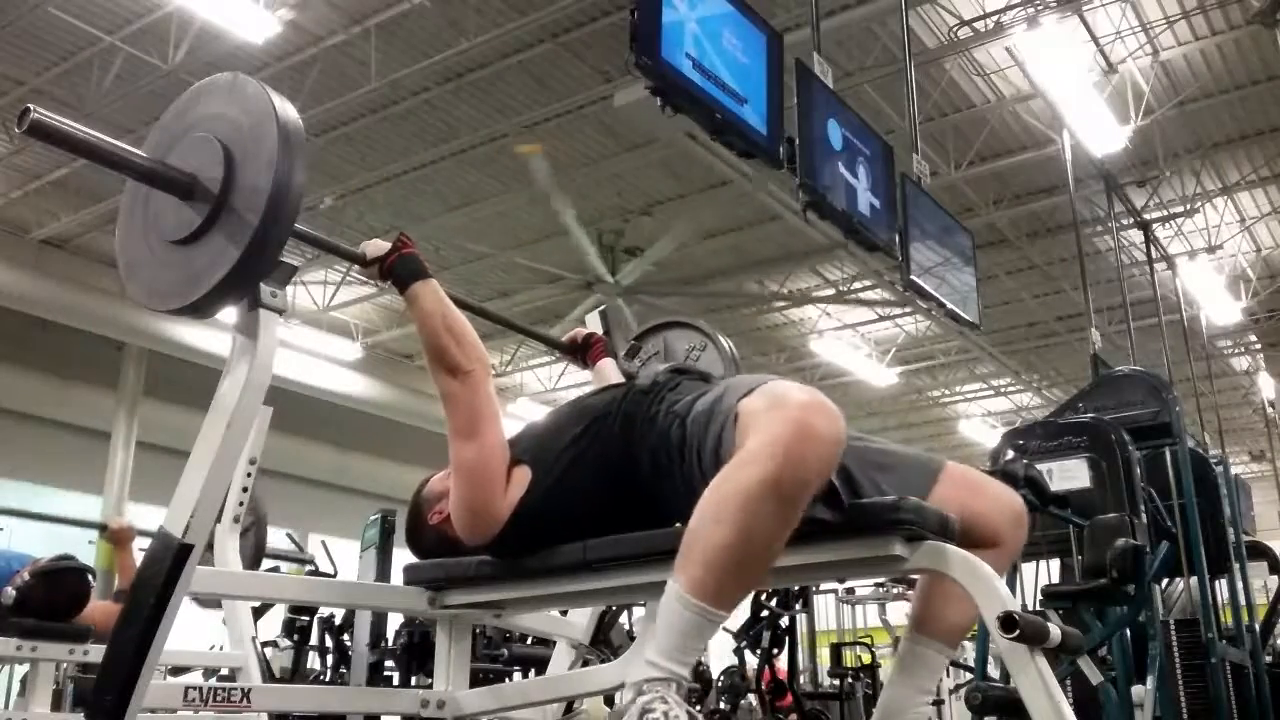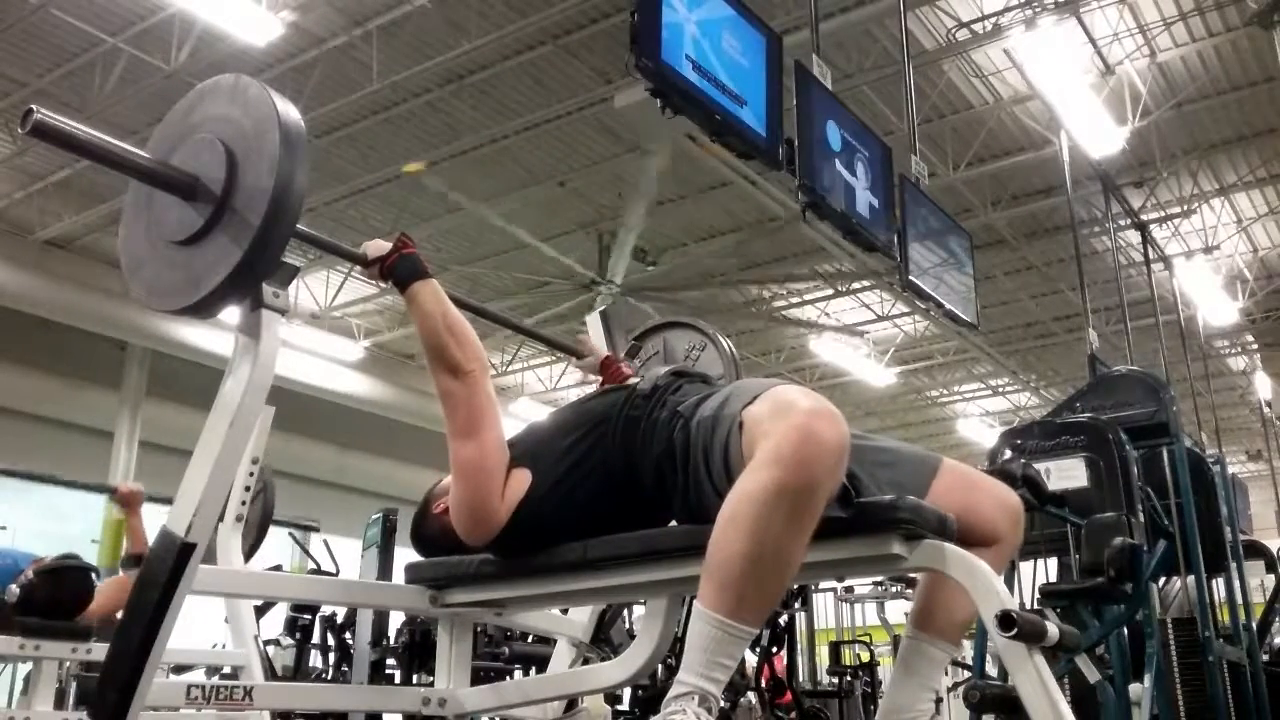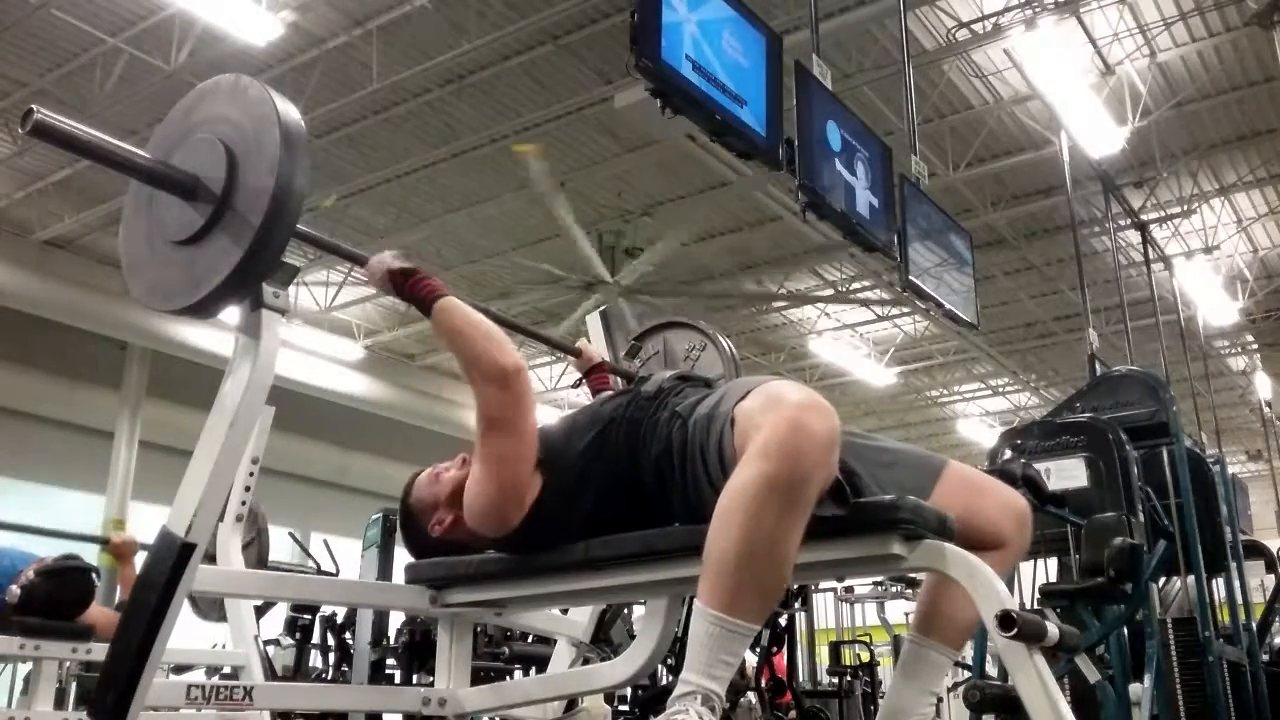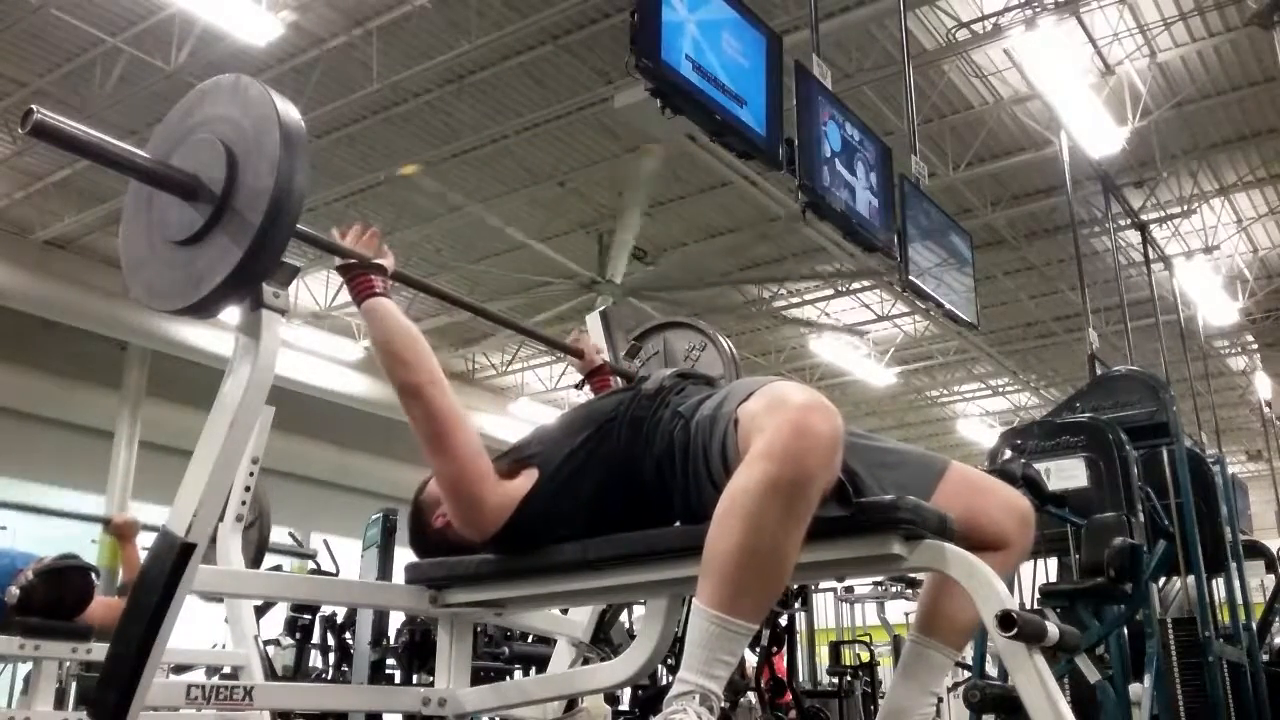
dt=0.7s
person 1, frame 1
left shoulder: (545, 479)
right shoulder: (488, 511)
left elbow: (617, 408)
right elbow: (465, 370)
left wrist: (597, 353)
right wrist: (407, 271)
left knee: (999, 519)
person 1, frame 2
left shoulder: (542, 480)
right shoulder: (489, 512)
left elbow: (626, 422)
right elbow: (462, 367)
left wrist: (609, 372)
right wrist: (407, 271)
left knee: (994, 515)
person 1, frame 3
left shoulder: (551, 480)
right shoulder: (501, 510)
left elbow: (618, 435)
right elbow: (504, 375)
left wrist: (596, 375)
right wrist: (420, 288)
left knee: (1004, 518)
person 1, frame 4
left shoulder: (532, 487)
right shoulder: (489, 511)
right elbow: (421, 385)
left wrist: (598, 377)
right wrist: (368, 284)
left knee: (1007, 520)
